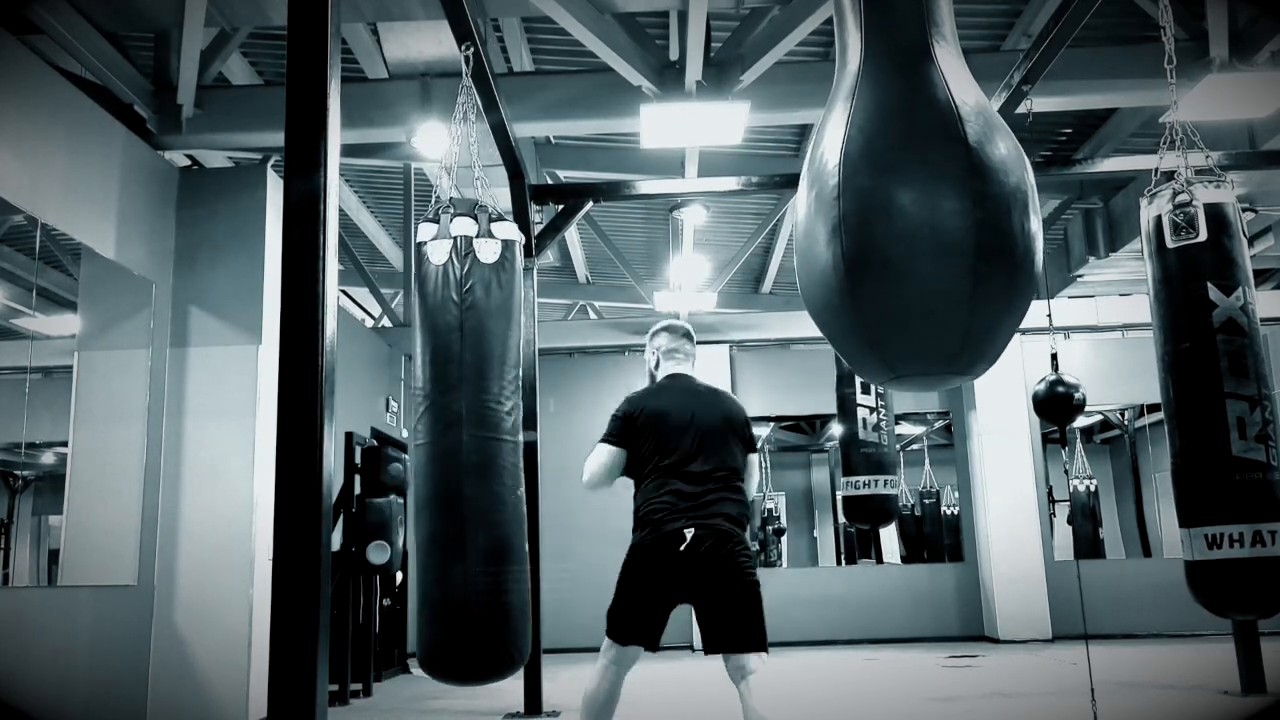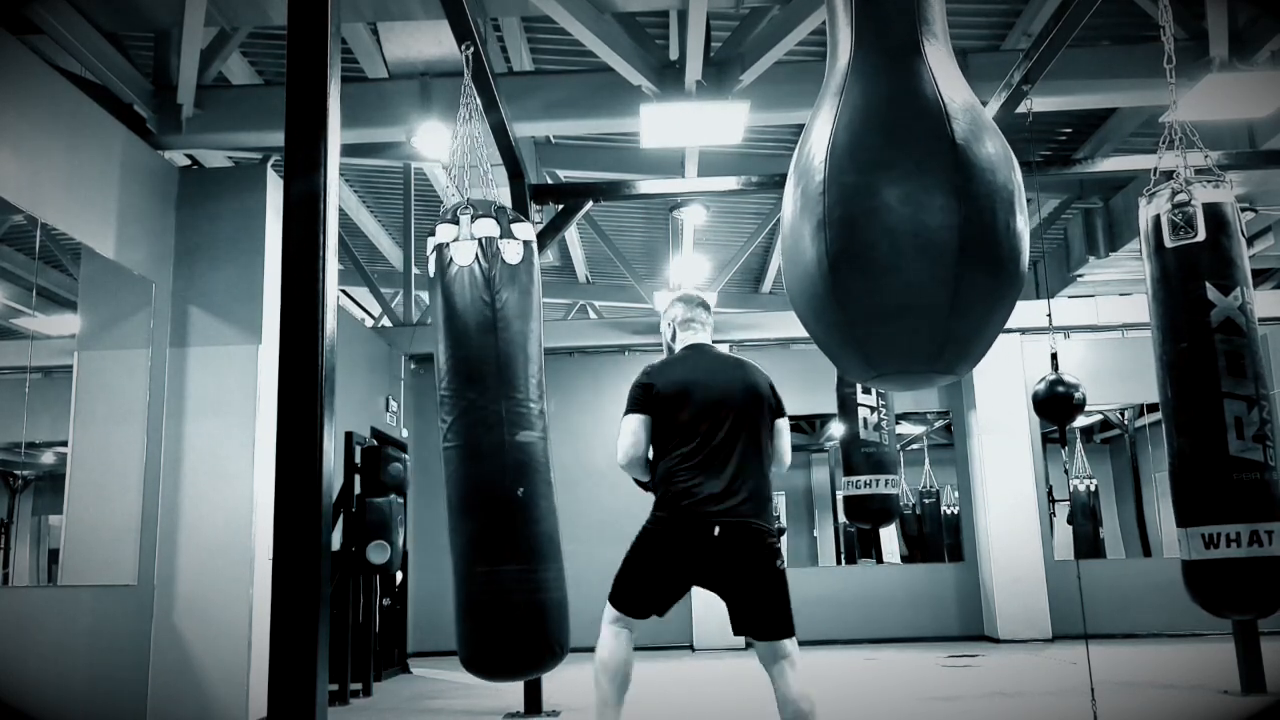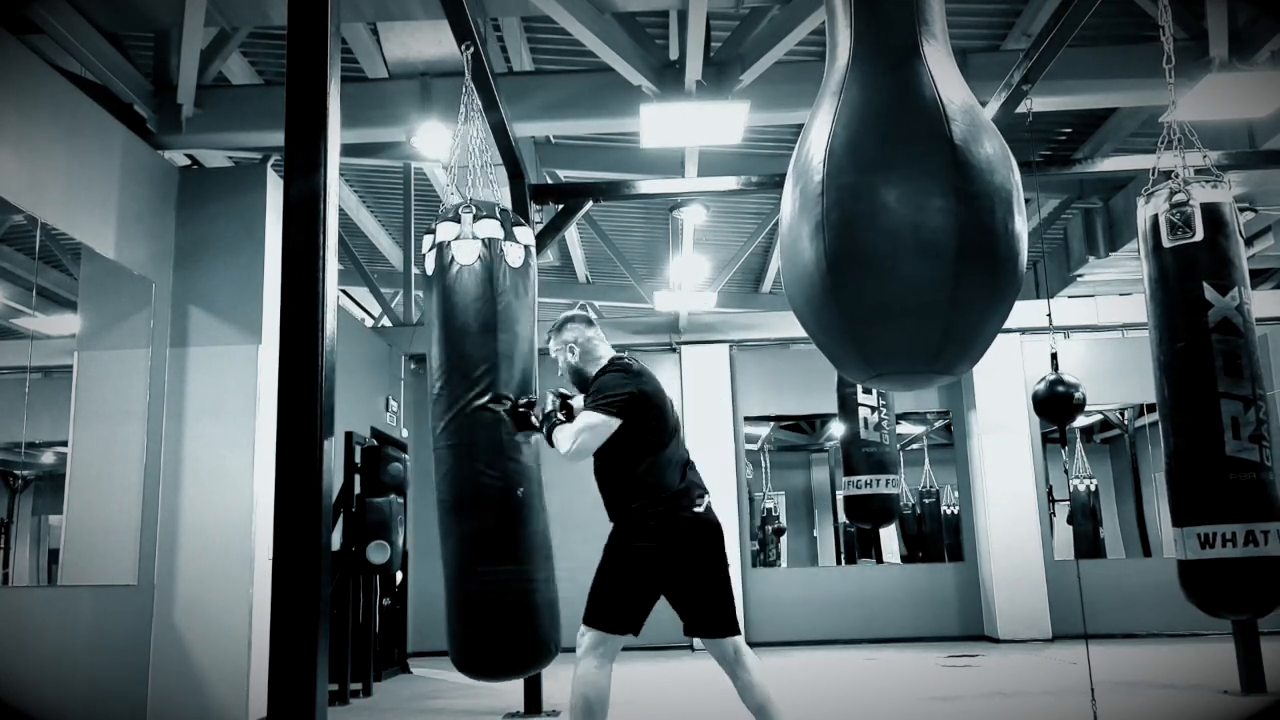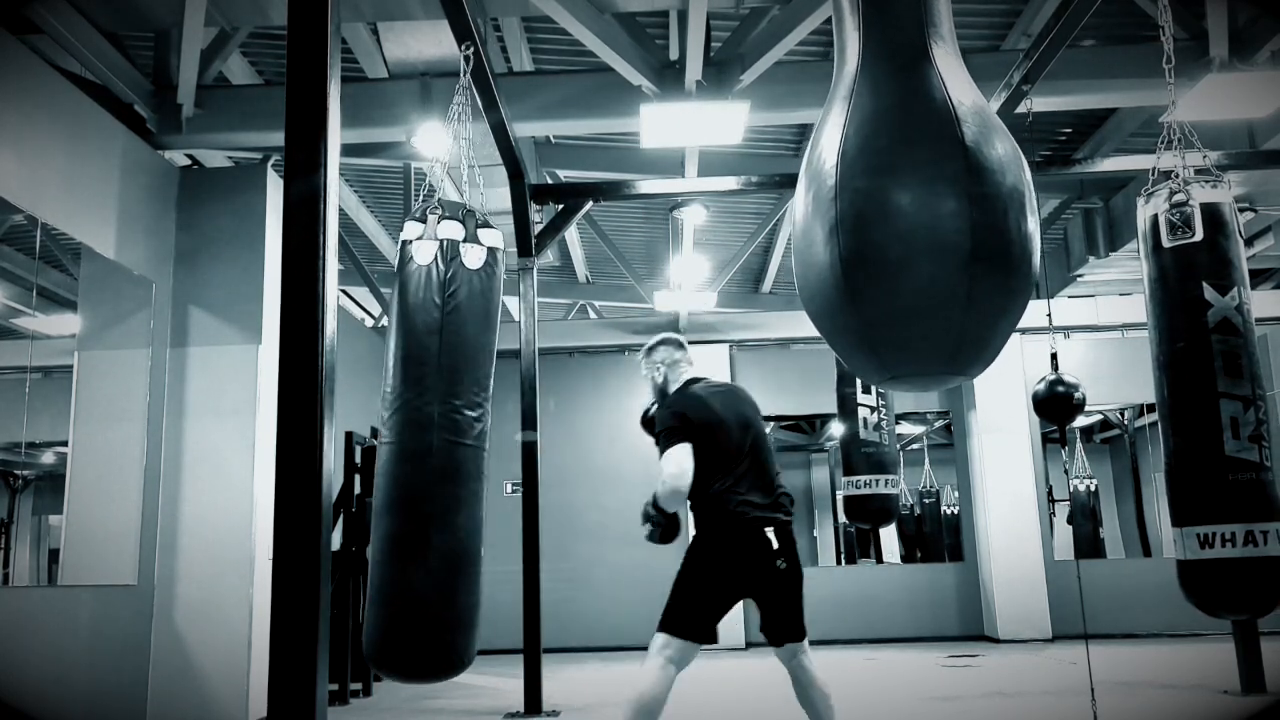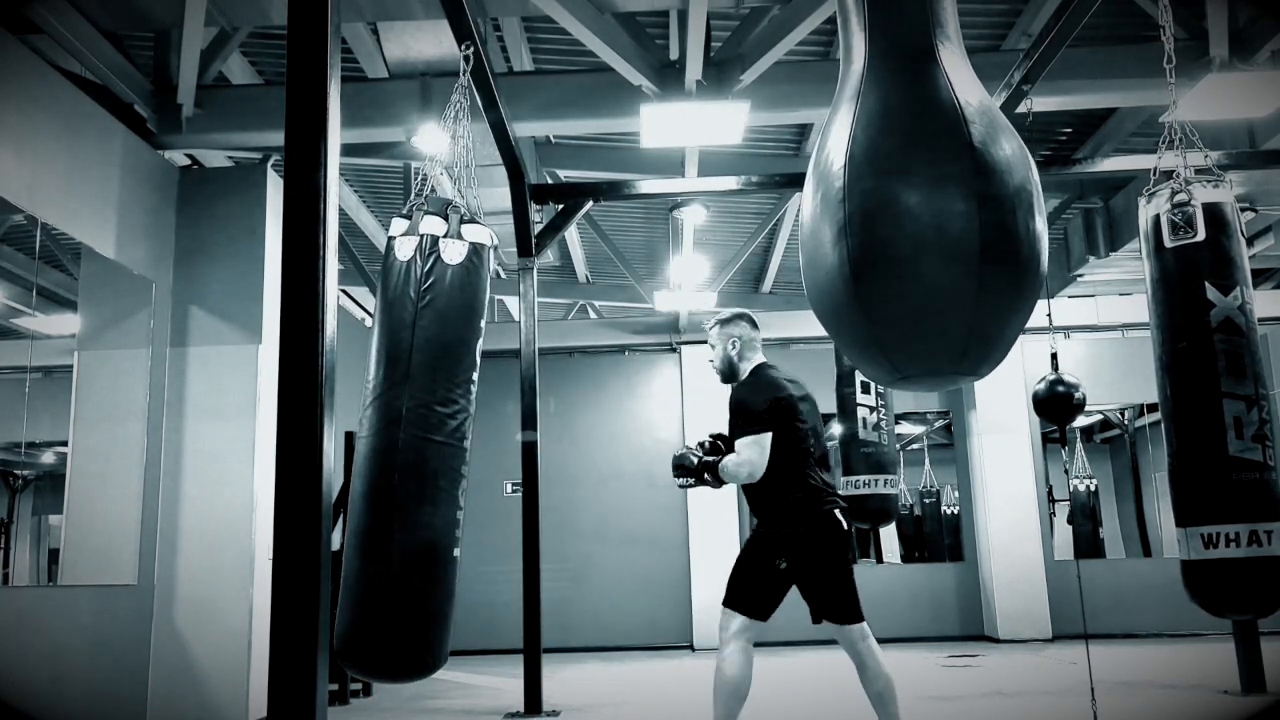
dt=0.5s
person 1, frame 1
left shoulder: (636, 406)
right shoulder: (731, 408)
left elbow: (593, 479)
right elbow: (749, 487)
left hip: (658, 545)
right hip: (727, 548)
left knee: (615, 658)
right knee: (747, 673)
person 1, frame 2
left shoulder: (654, 378)
right shoulder: (757, 378)
left elbow: (628, 458)
right elbow: (781, 459)
left hip: (676, 528)
right hip: (750, 533)
left knee: (617, 622)
right knee: (782, 660)
person 1, frame 3
left shoulder: (617, 379)
right shoulder: (627, 372)
left elbow: (576, 446)
left wrist: (548, 421)
right wrist: (561, 413)
left hip: (651, 528)
right hip: (696, 523)
left knee: (594, 648)
right knee: (729, 645)
person 1, frame 4
left shoulder: (674, 409)
right shoulder: (738, 396)
left elbow: (677, 484)
left wrist: (658, 508)
left hip: (726, 541)
right hip: (778, 541)
left knee: (665, 654)
right knee: (795, 654)
person 1, frame 5
left shoulder: (749, 391)
right shoulder: (791, 385)
left elbow: (750, 468)
left wrist: (702, 465)
right wrist: (725, 452)
left hip: (787, 528)
right hip: (825, 521)
left knee: (736, 632)
right knee: (856, 637)
